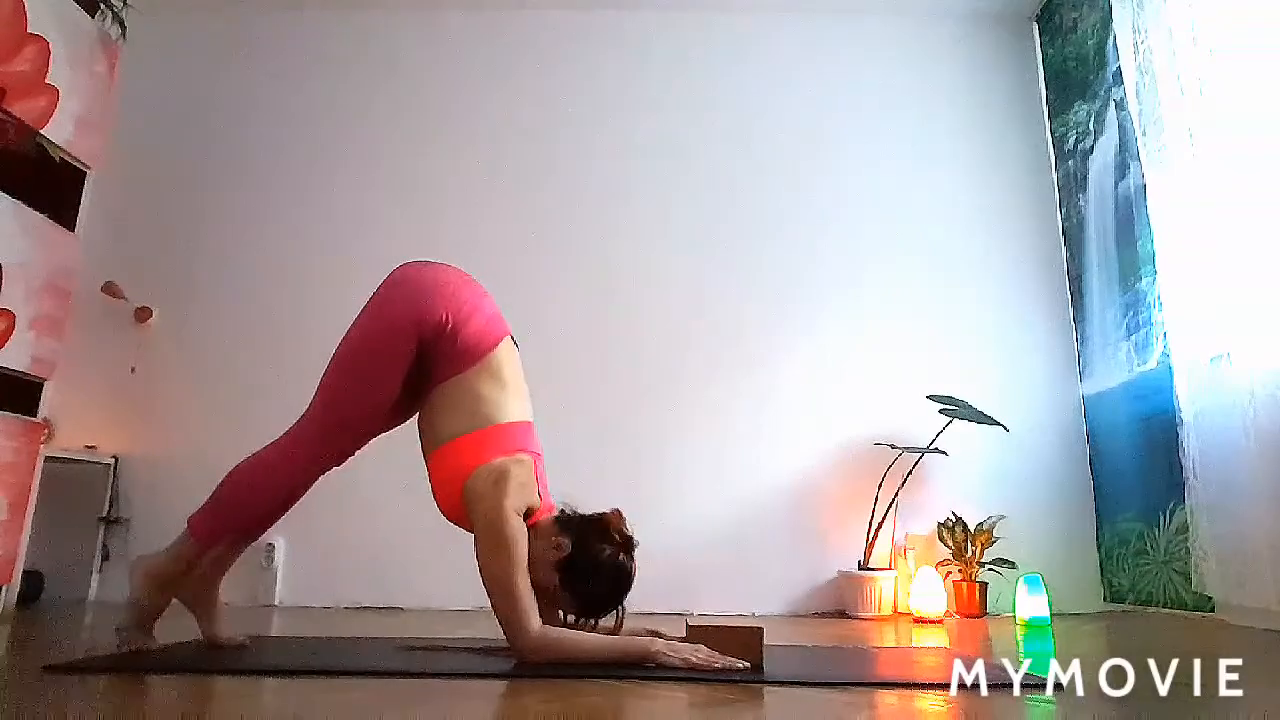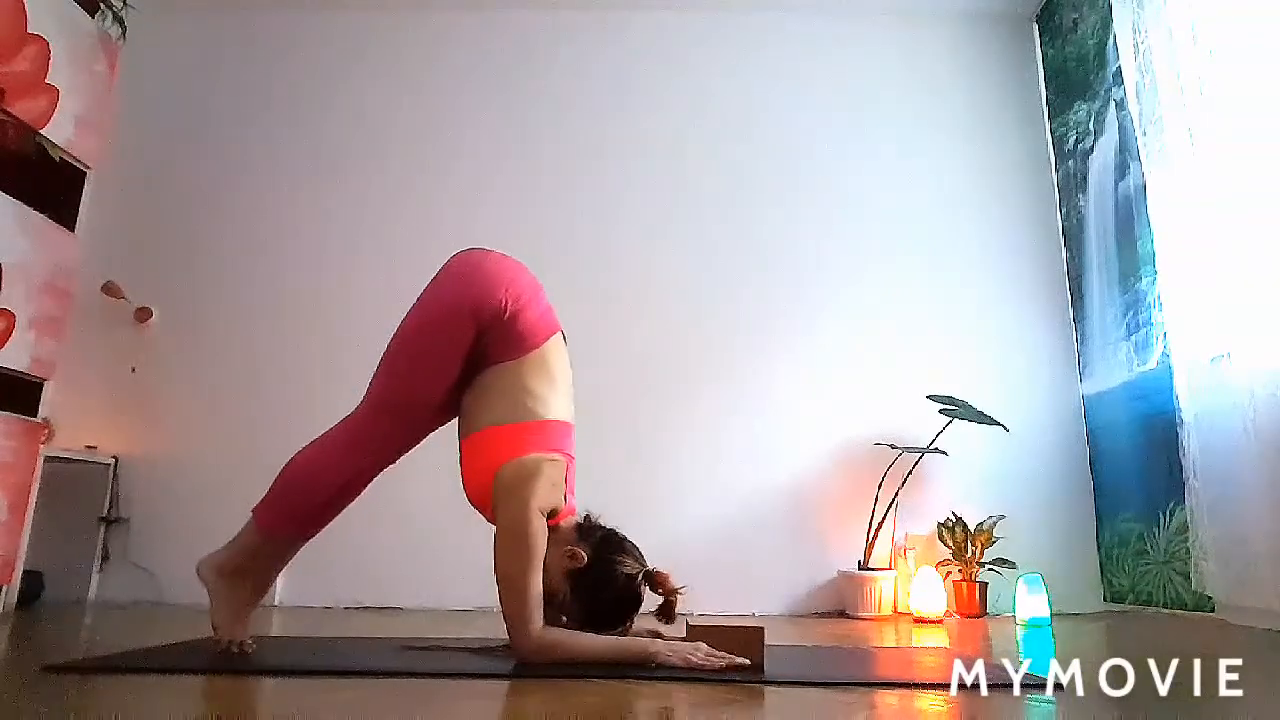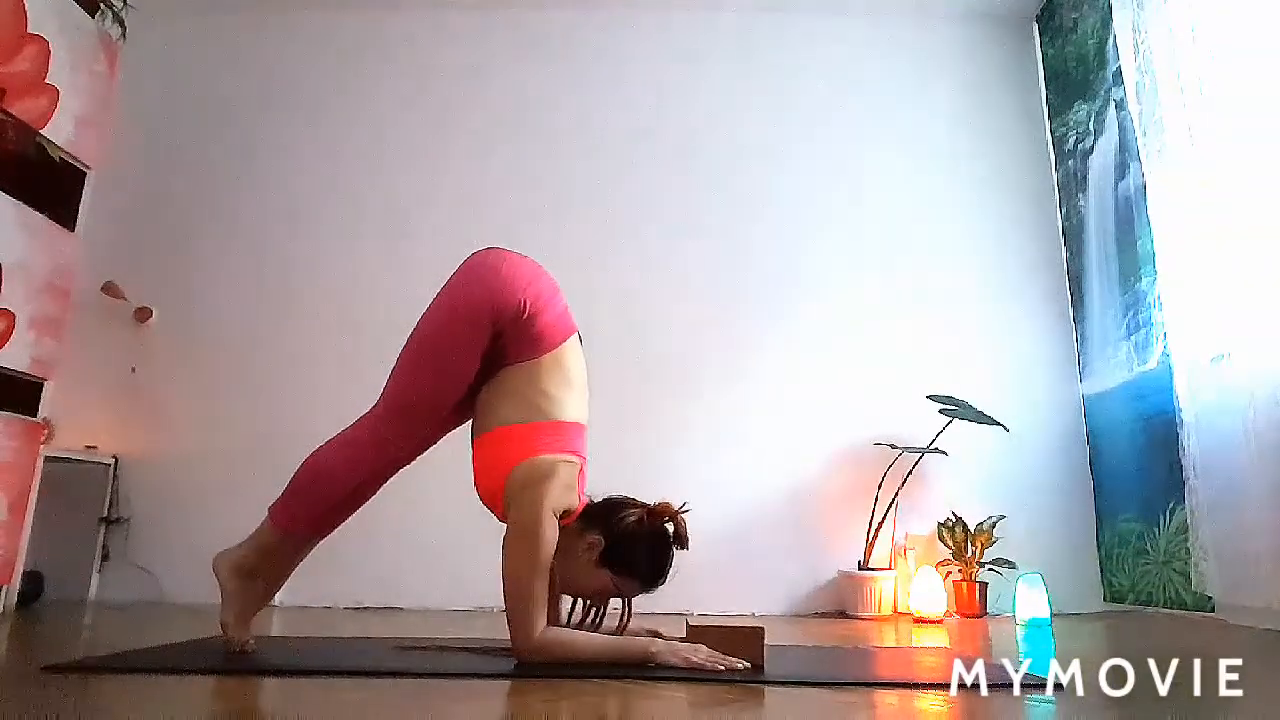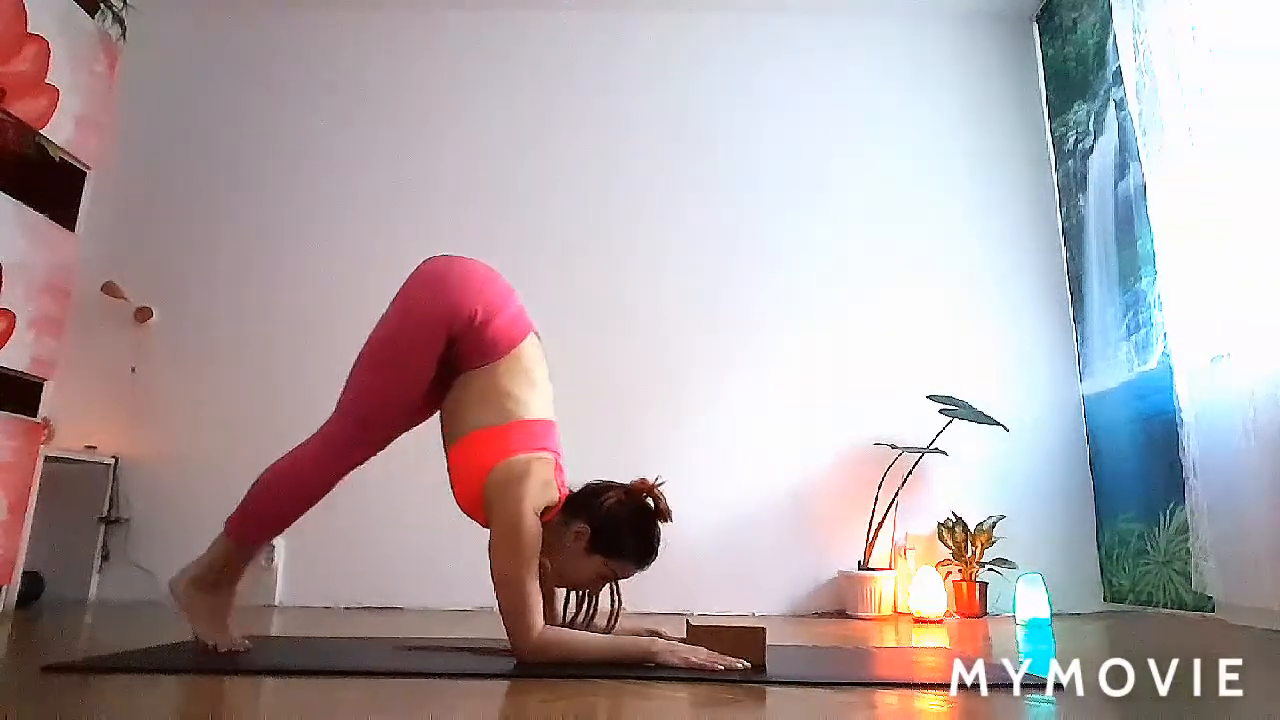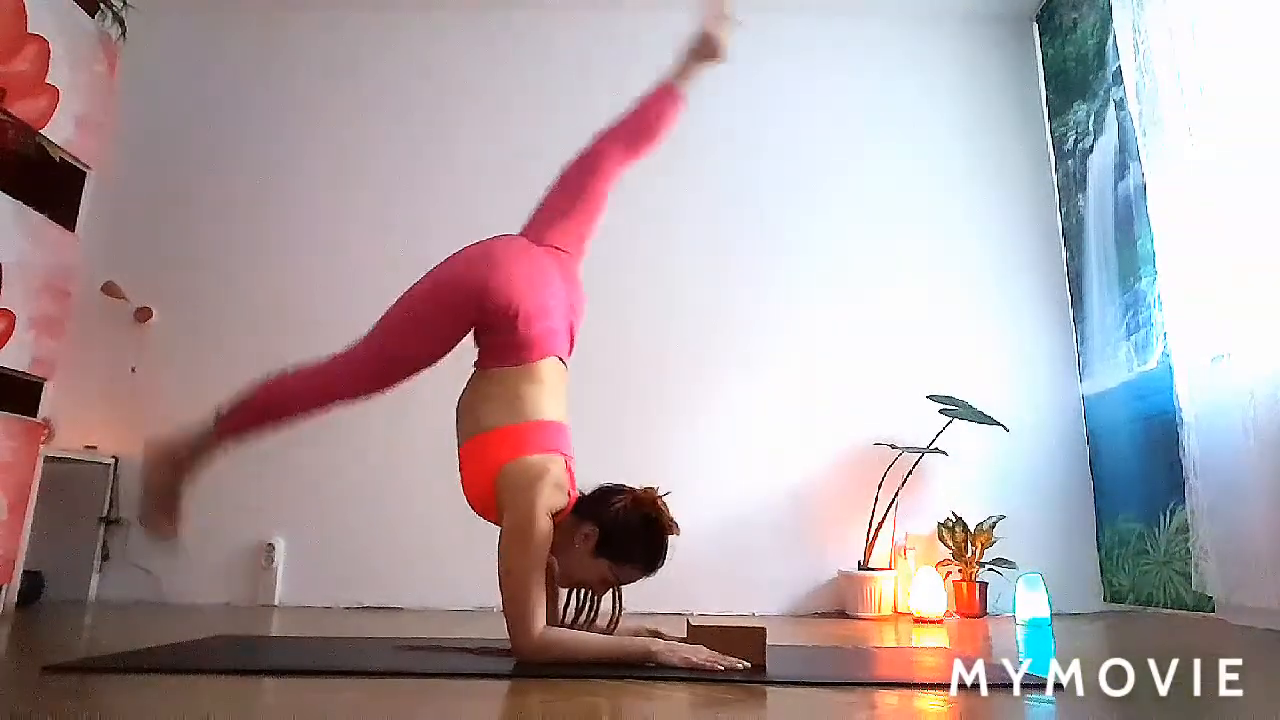
dt=1s
person 1, frame 1
right shoulder: (504, 501)
right elbow: (528, 642)
left wrist: (628, 636)
right wrist: (644, 648)
left hip: (443, 326)
right hip: (425, 306)
left knee: (320, 450)
right knee: (313, 446)
left ankle: (202, 576)
right ankle: (169, 567)
person 1, frame 2
right shoulder: (530, 498)
right elbow: (529, 642)
left wrist: (629, 635)
right wrist: (647, 649)
left hip: (496, 316)
left knee: (373, 447)
right knee: (368, 439)
left ankle: (253, 571)
right ankle: (235, 563)
person 1, frame 3
right shoulder: (545, 497)
right elbow: (530, 642)
left wrist: (622, 635)
right wrist: (649, 649)
left hip: (515, 314)
left knee: (390, 445)
right knee: (386, 437)
left ankle: (262, 571)
right ankle: (252, 561)
person 1, frame 4
right shoulder: (524, 496)
right elbow: (530, 641)
left wrist: (620, 635)
right wrist: (650, 648)
left hip: (469, 318)
right hip: (451, 299)
left knee: (350, 444)
right knee: (343, 442)
left ankle: (223, 572)
right ankle: (207, 574)
person 1, frame 5
right shoulder: (536, 500)
right elbow: (530, 639)
right wrist: (651, 648)
left hip: (540, 281)
right hip: (506, 288)
left knee: (610, 156)
right knee: (340, 377)
left ankle: (691, 63)
